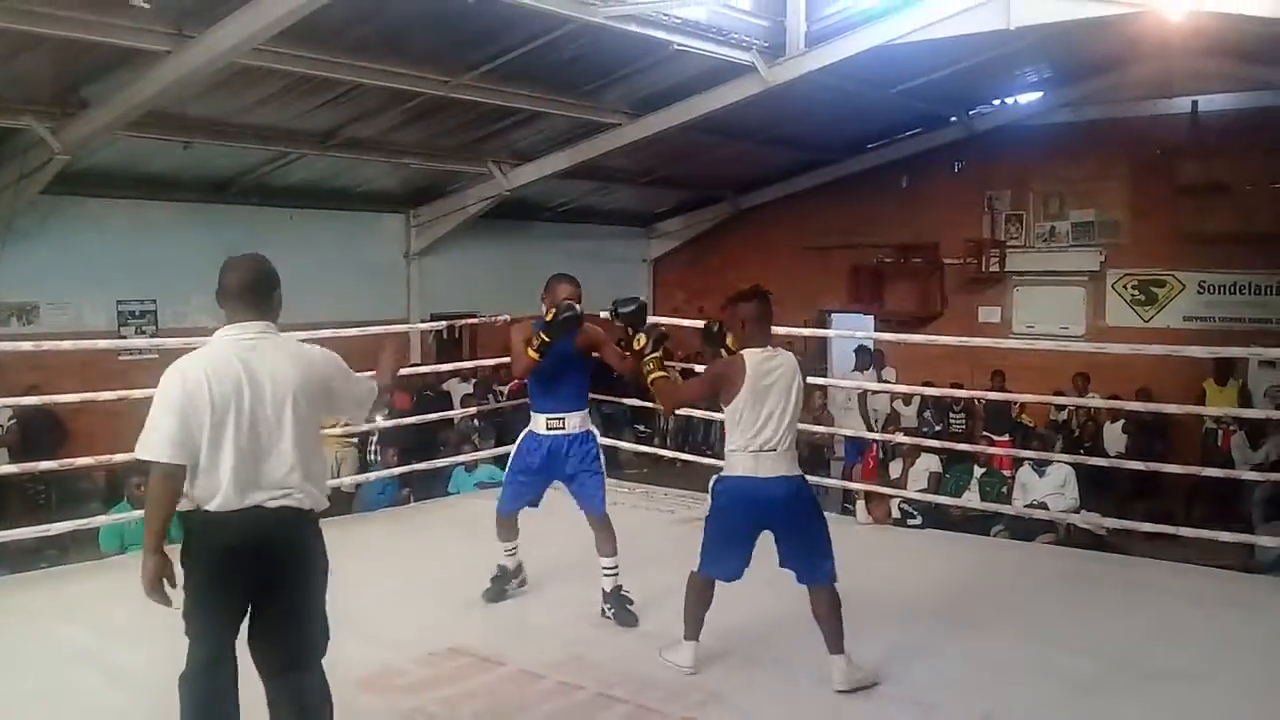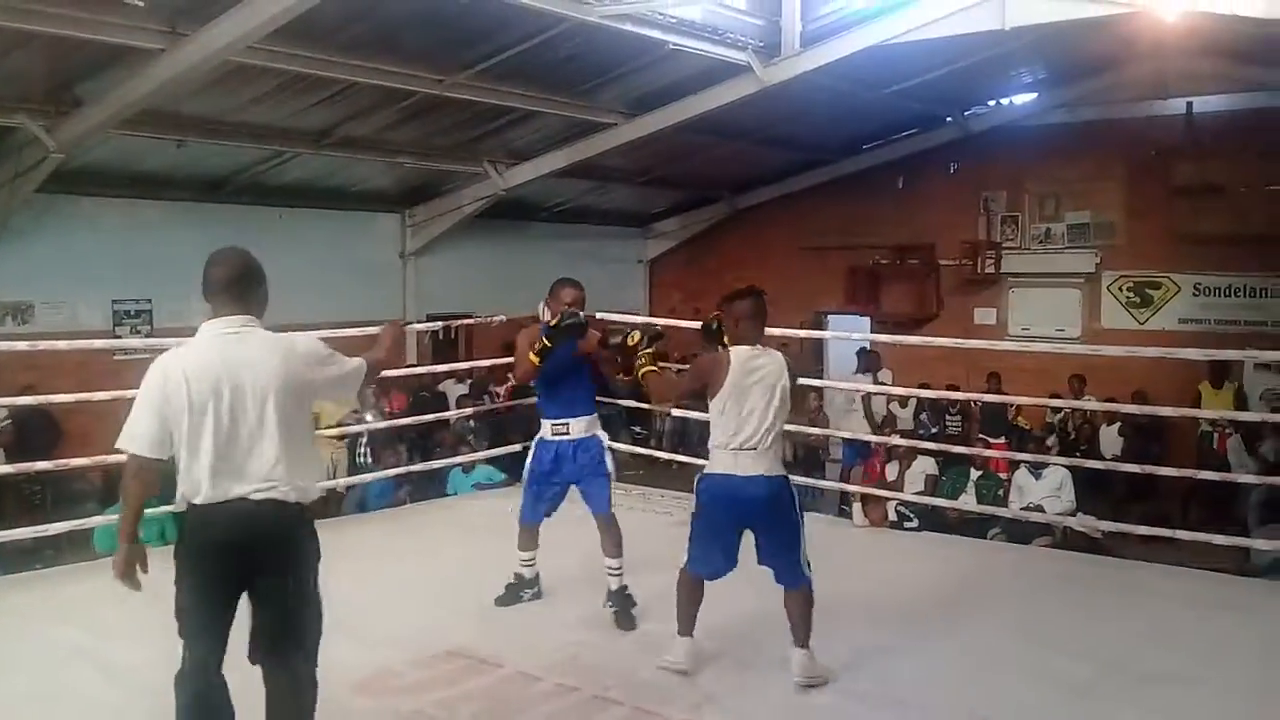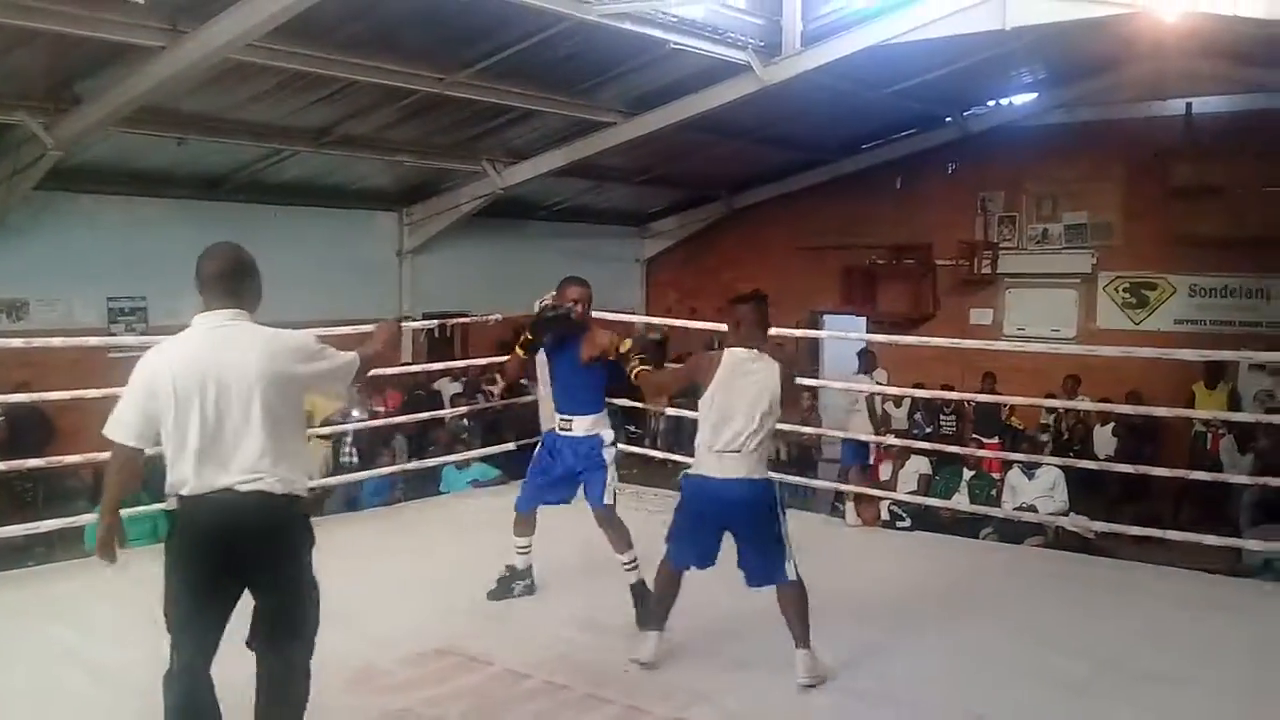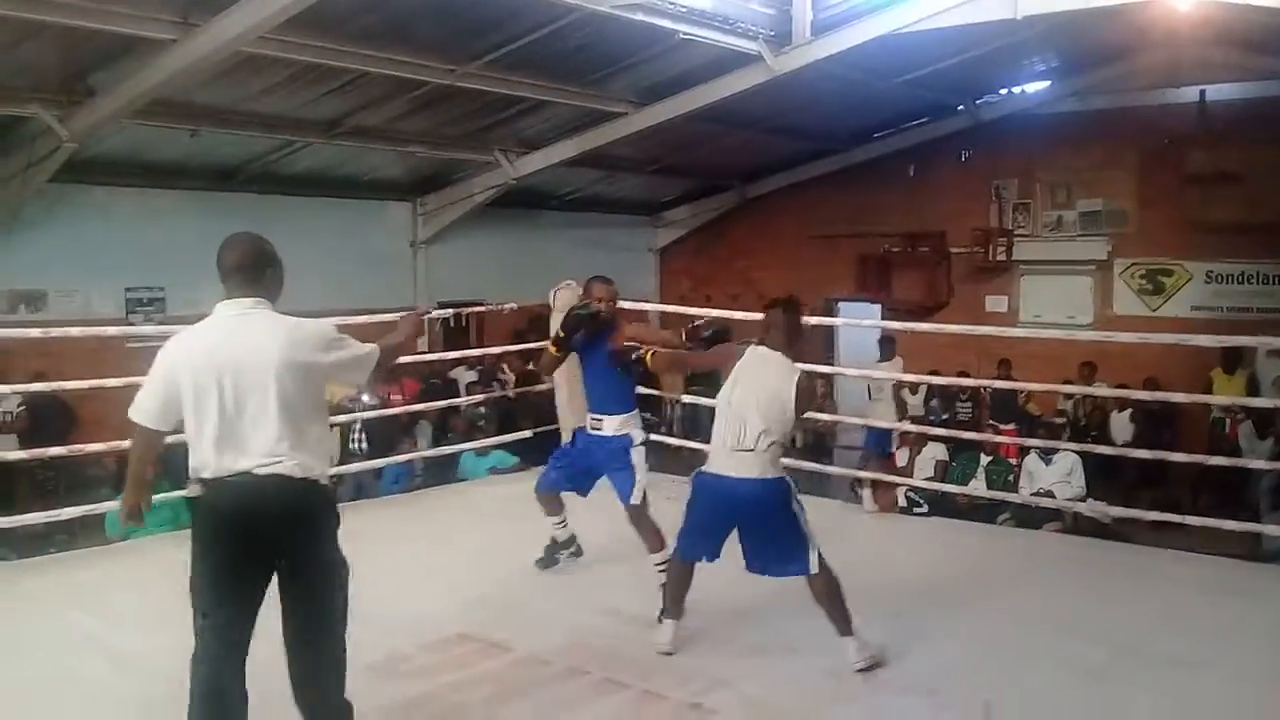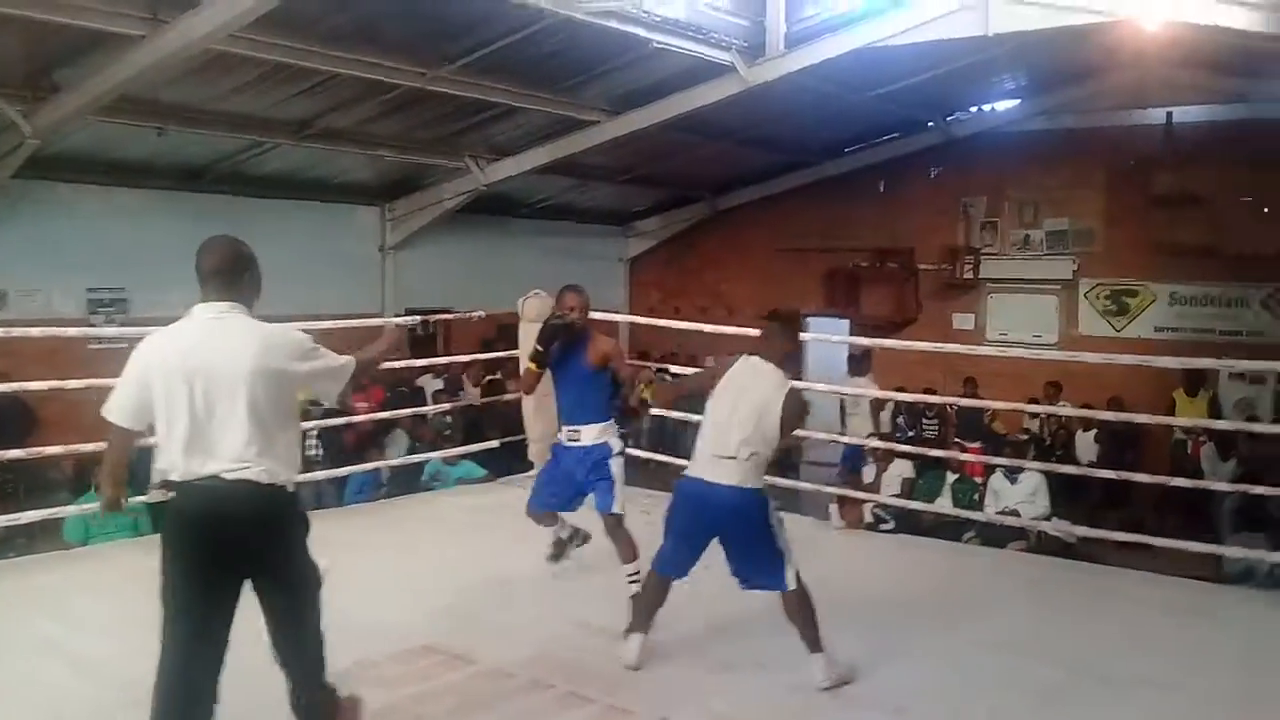
dt=0.1s
person 1, frame 1
left shoulder: (188, 371)
right shoulder: (313, 362)
left elbow: (166, 472)
right elbow: (371, 397)
left wrist: (153, 549)
right wrist: (387, 370)
left hip: (218, 535)
right hip: (293, 533)
left knee: (210, 662)
right knee: (297, 666)
person 1, frame 2
left shoulder: (173, 366)
right shoulder: (296, 354)
left elbow: (143, 463)
right elbow: (364, 371)
left wrist: (128, 538)
right wrist: (386, 349)
left hip: (209, 527)
right hip: (283, 522)
left knee: (202, 654)
right knee: (289, 655)
person 1, frame 3
left shoulder: (161, 359)
right shoulder: (287, 348)
left elbow: (126, 450)
right elbow: (358, 364)
left wrist: (108, 517)
right wrist: (381, 344)
left hip: (200, 520)
right hip: (275, 516)
left knee: (191, 652)
right knee: (286, 642)
person 1, frame 4
left shoulder: (184, 345)
right shoulder: (304, 336)
left elbow: (148, 428)
right elbow: (375, 358)
left wrist: (135, 487)
right wrist: (405, 334)
left hip: (223, 502)
right hip: (297, 498)
left knee: (220, 633)
right knee: (318, 619)
person 1, frame 5
left shoulder: (158, 347)
right shoulder: (278, 344)
left elbow: (122, 427)
right elbow: (350, 370)
left wrist: (112, 481)
right wrist: (384, 348)
left hip: (193, 506)
right hip: (264, 504)
left knee: (188, 641)
right knee: (294, 617)
person 2, frame 1
left shoulder: (729, 367)
right shoulder: (794, 365)
left elbow: (672, 399)
left wrist: (651, 355)
right wrist: (732, 347)
left hip: (738, 485)
right hip: (788, 484)
left knee: (707, 569)
right knee: (818, 576)
left ankle: (688, 649)
right ankle: (841, 665)
person 2, frame 2
left shoulder: (715, 363)
right shoulder: (784, 366)
left elbow: (661, 394)
left wrist: (644, 355)
left hip: (721, 482)
right hip: (770, 483)
left knee: (695, 567)
right knee: (794, 574)
left ankle: (682, 648)
right ankle: (802, 659)
person 2, frame 3
left shoulder: (708, 362)
right shoulder: (782, 375)
left elbow: (655, 388)
left wrist: (636, 360)
left hip: (704, 483)
right hip: (754, 487)
left knee: (674, 561)
right knee: (784, 573)
left ankle: (650, 641)
right ankle: (805, 659)
person 2, frame 4
left shoulder: (737, 356)
right shoulder: (804, 384)
left elbow: (678, 361)
left wrist: (649, 355)
left hip: (715, 479)
right hip: (764, 485)
left knee: (685, 552)
right knee: (811, 563)
left ankle: (667, 630)
right ankle: (854, 646)
person 2, frame 5
left shoulder: (730, 368)
right shoulder: (793, 401)
left elbow: (673, 392)
left wrist: (651, 392)
left hip: (696, 487)
right hip: (743, 495)
left knee: (664, 567)
right knee: (786, 579)
left ankle: (635, 644)
right ankle: (822, 664)
person 3, frame 1
left shoulder: (588, 334)
right shoulder: (525, 331)
left elbow: (628, 368)
right elbow: (519, 372)
left wrist: (636, 330)
right wrist: (550, 332)
left hip: (579, 437)
right hip: (538, 436)
left knee: (598, 516)
right knee: (506, 509)
left ankle: (612, 594)
right ankle: (510, 570)
person 3, frame 2
left shoulder: (593, 340)
right shoulder: (535, 335)
left elbow: (618, 376)
right elbow: (521, 375)
right wrist: (551, 339)
left hip: (589, 440)
right hip: (550, 441)
left knee: (606, 518)
right knee: (529, 518)
left ankle: (618, 594)
right ankle: (527, 580)
person 3, frame 3
left shoulder: (602, 339)
right shoulder: (546, 331)
left elbow: (625, 371)
right elbow: (510, 374)
right wrist: (531, 335)
left hip: (593, 437)
right hip: (558, 436)
left knee: (605, 512)
right knee: (524, 506)
left ankle: (637, 586)
right ankle: (520, 573)
person 3, frame 4
left shoulder: (629, 333)
right shoulder: (578, 332)
left elbow: (670, 340)
right elbow: (544, 367)
right wrist: (564, 332)
left hip: (623, 434)
right hip: (590, 432)
left knee: (636, 512)
right knee: (546, 488)
left ankle: (669, 580)
right ankle: (563, 540)
person 3, frame 5
left shoulder: (603, 346)
right shoulder: (552, 344)
left elbow: (631, 379)
right elbow: (526, 388)
left wrist: (646, 380)
right wrist: (541, 347)
left hip: (600, 445)
right hip: (567, 444)
left knee: (612, 522)
right knee: (538, 507)
left ankle: (638, 594)
right ankle: (569, 534)
